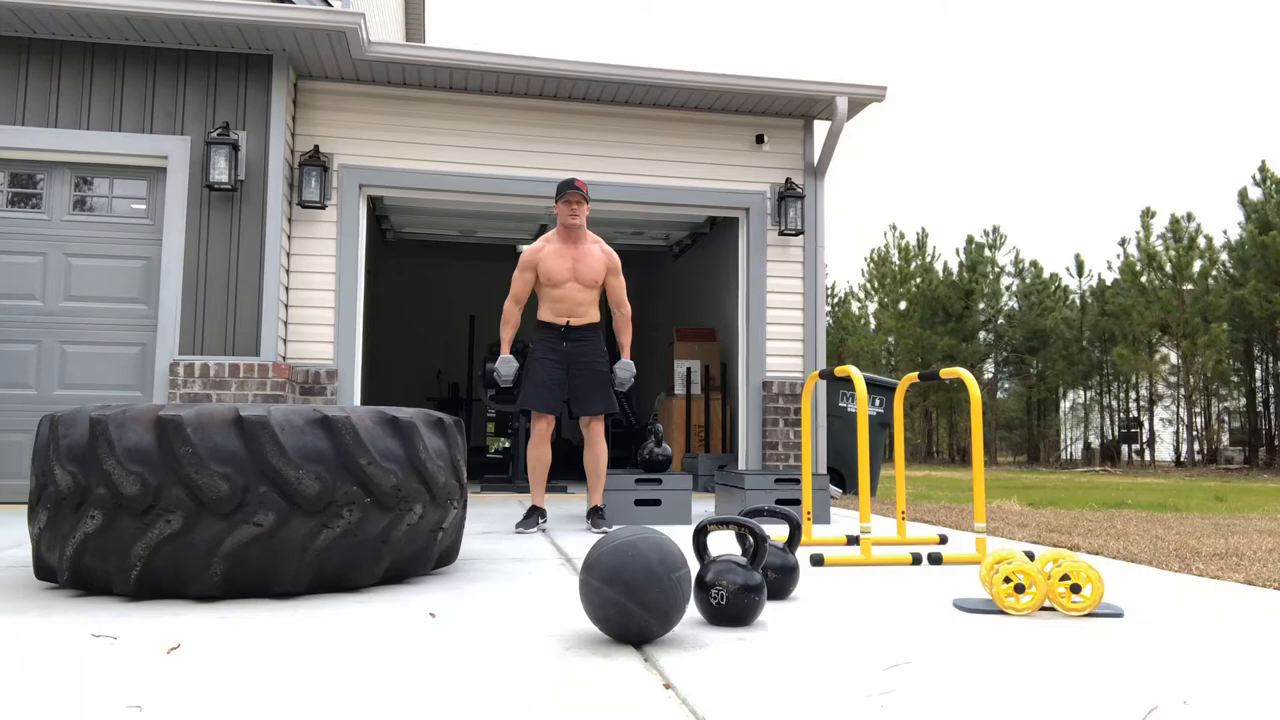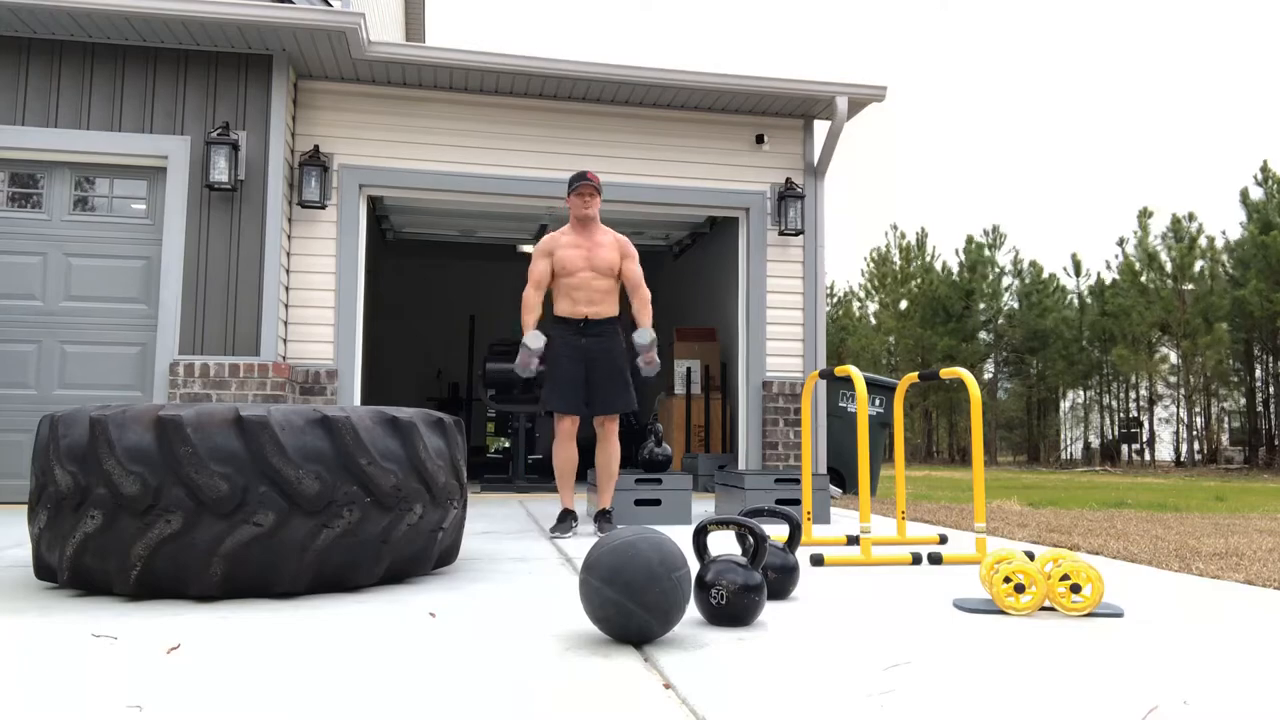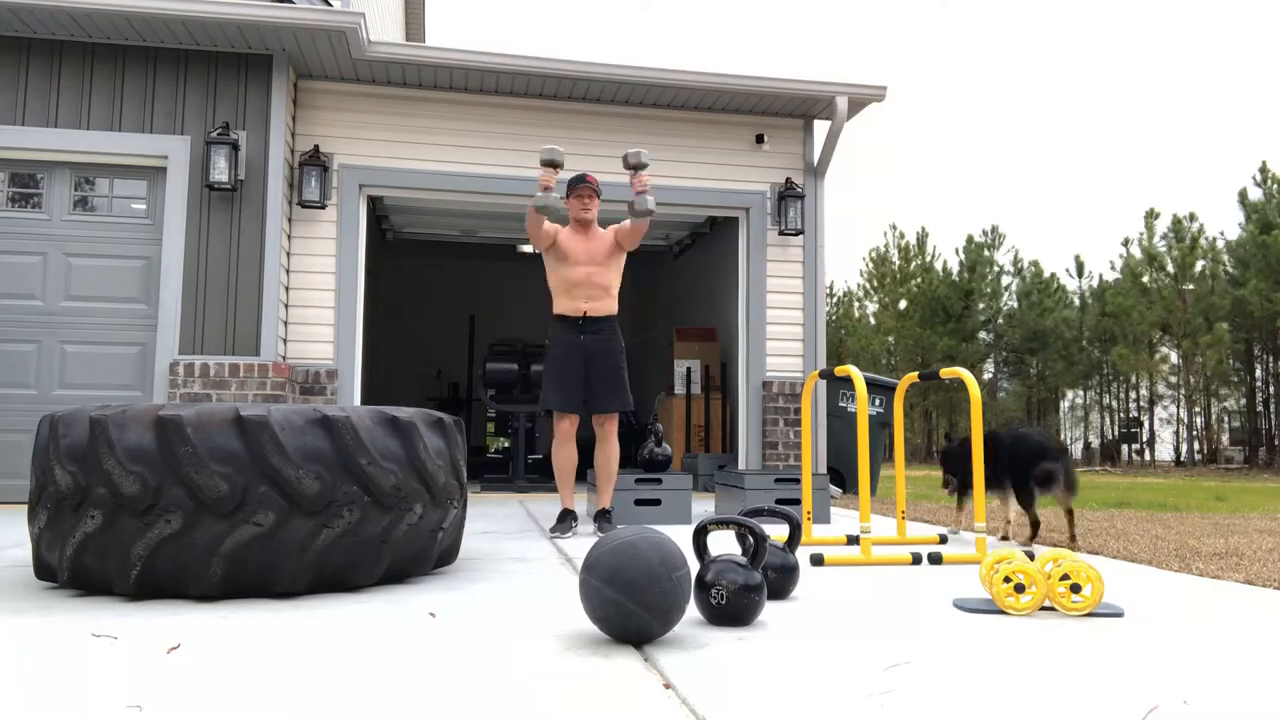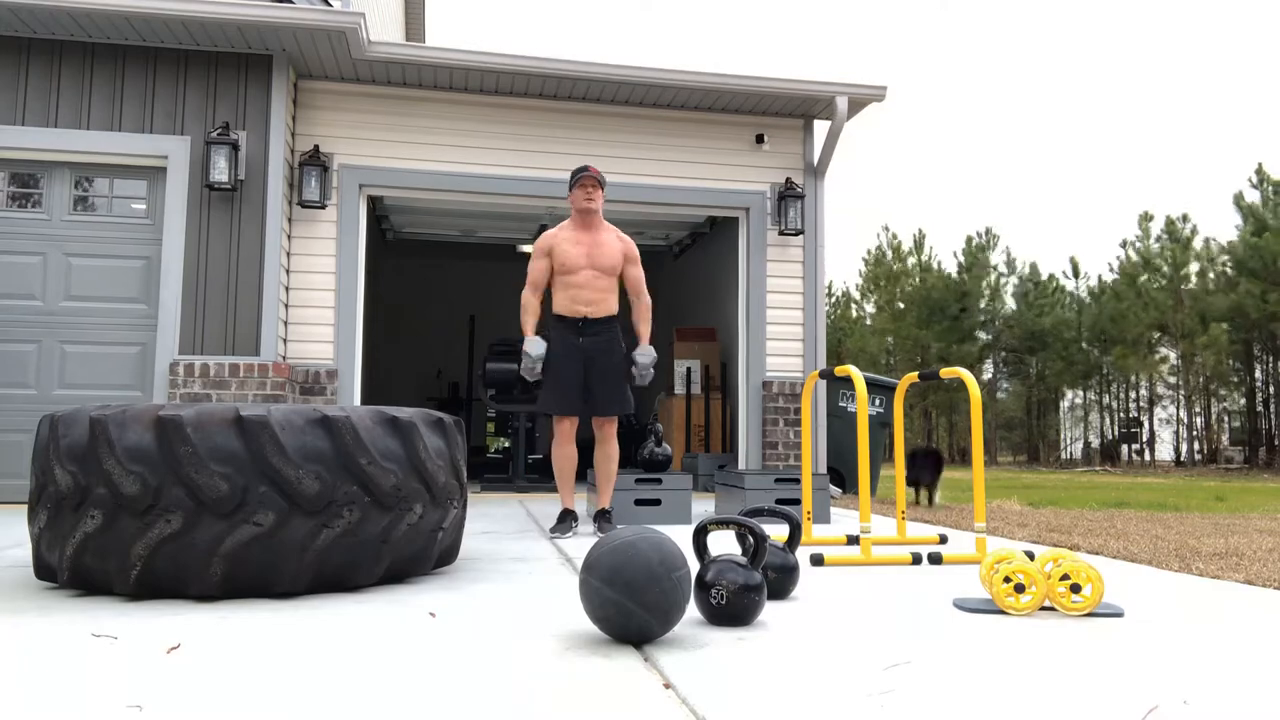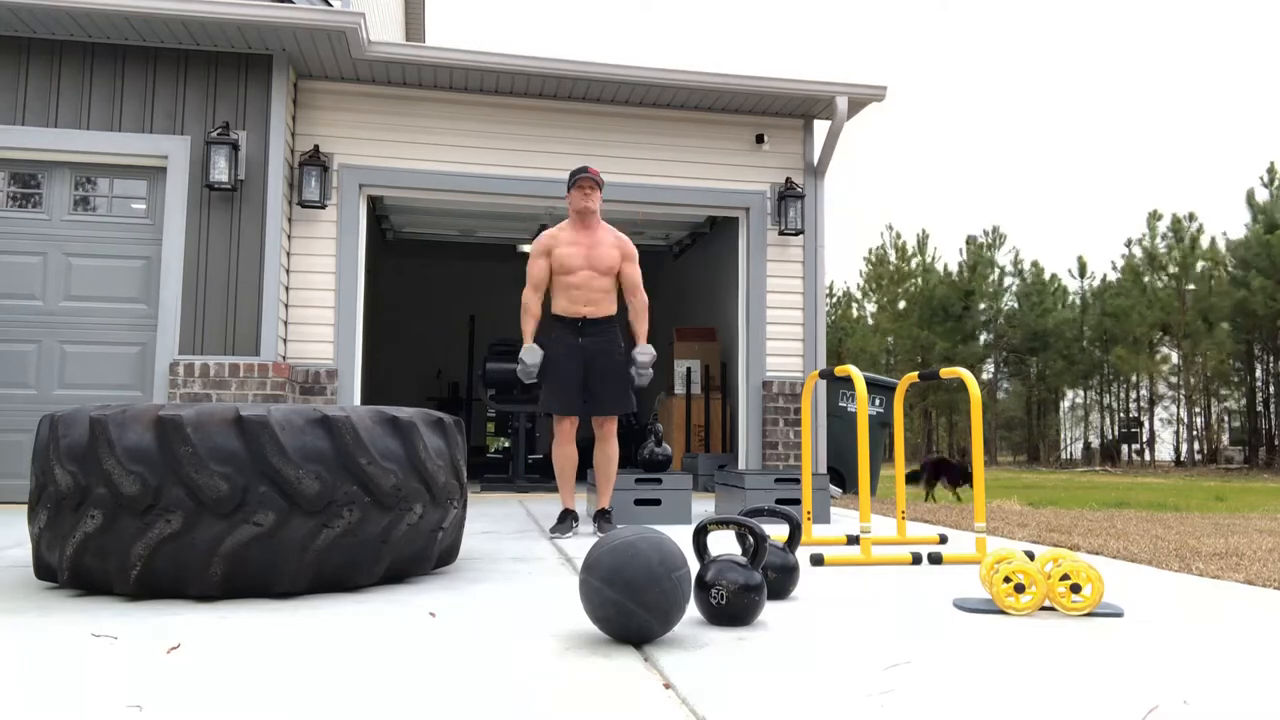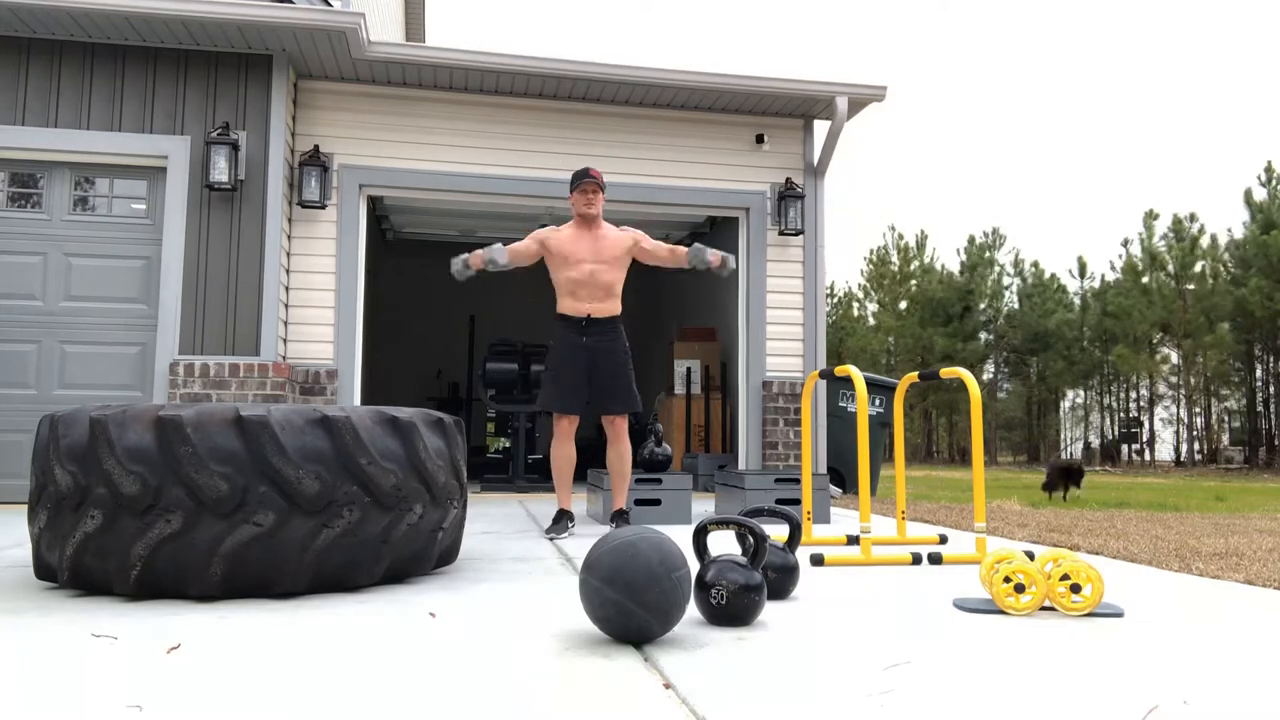
dt=0.2s
person 1, frame 1
left shoulder: (604, 255)
right shoulder: (537, 251)
left elbow: (621, 307)
right elbow: (515, 302)
left wrist: (626, 356)
right wrist: (505, 350)
left hip: (588, 340)
right hip: (548, 340)
left knee: (594, 428)
right knee: (541, 426)
left ankle: (596, 508)
right ankle: (537, 508)
person 1, frame 2
left shoulder: (620, 244)
right shoulder: (551, 244)
left elbow: (639, 291)
right elbow: (534, 291)
left wrist: (646, 333)
right wrist: (529, 336)
left hip: (607, 335)
right hip: (565, 335)
left knee: (608, 426)
right knee: (565, 426)
left ankle: (604, 511)
right ankle: (567, 511)
person 1, frame 3
left shoulder: (617, 238)
right shoulder: (553, 236)
left elbow: (638, 228)
right elbow: (534, 228)
left wrist: (641, 197)
right wrist: (542, 194)
left hip: (605, 334)
right hip: (564, 334)
left knee: (607, 426)
right knee: (564, 425)
left ankle: (604, 511)
right ankle: (567, 511)
person 1, frame 4
left shoulder: (622, 244)
right shoulder: (550, 241)
left elbow: (639, 296)
right elbow: (531, 291)
left wrist: (645, 346)
right wrist: (529, 340)
left hip: (606, 335)
right hip: (563, 335)
left knee: (607, 428)
right knee: (564, 427)
left ankle: (604, 512)
right ankle: (567, 512)
person 1, frame 5
left shoulder: (620, 243)
right shoulder: (549, 241)
left elbow: (636, 296)
right elbow: (532, 293)
left wrist: (643, 345)
right wrist: (528, 344)
left hip: (605, 335)
right hip: (563, 334)
left knee: (607, 427)
right knee: (564, 427)
left ankle: (604, 511)
right ankle: (568, 511)
person 1, frame 6
left shoulder: (625, 238)
right shoulder: (551, 237)
left elbow: (665, 253)
right elbow: (511, 254)
left wrist: (701, 256)
right wrist: (482, 258)
left hip: (609, 333)
right hip: (570, 333)
left knee: (617, 426)
right knee: (563, 425)
left ankle: (619, 511)
right ankle: (564, 512)
